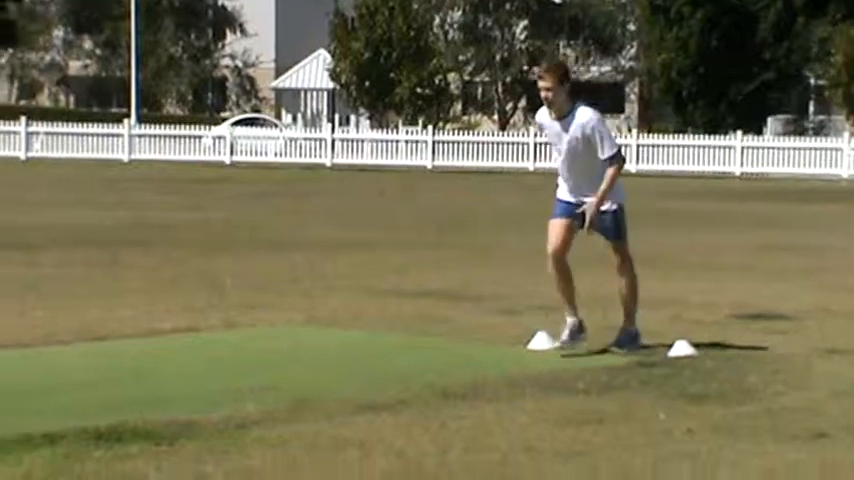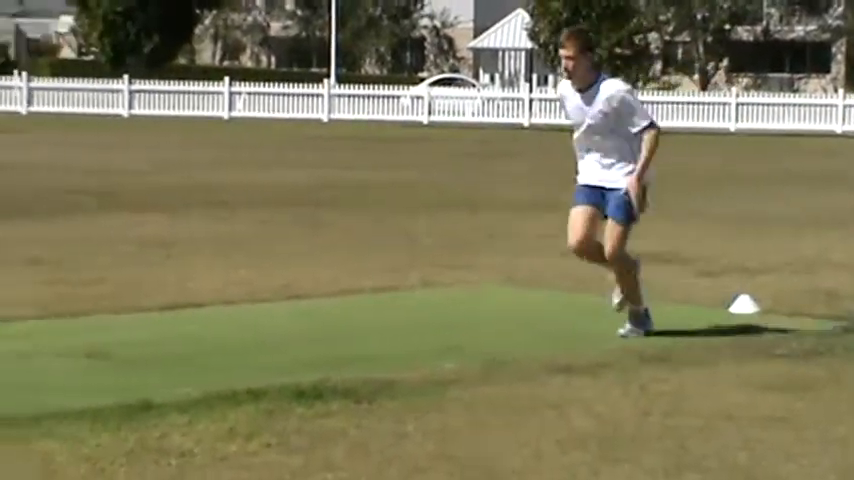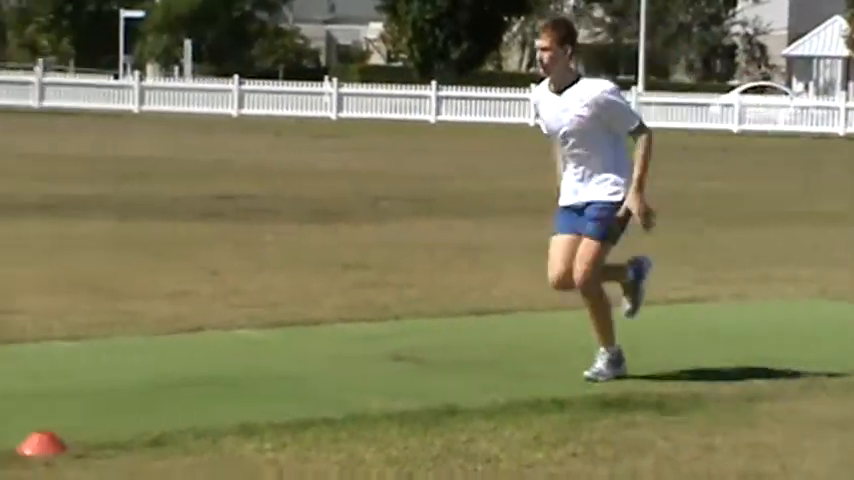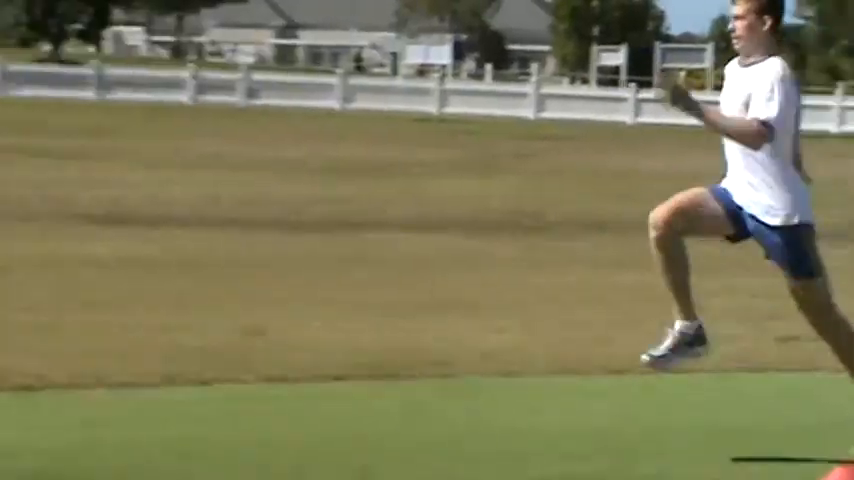
dt=0.7s
person 1, frame 1
left shoulder: (588, 119)
right shoulder: (542, 117)
left elbow: (617, 160)
left wrist: (597, 199)
left hip: (602, 199)
right hip: (569, 196)
left knee: (621, 262)
right knee: (554, 252)
left ankle: (630, 330)
right ankle: (573, 322)
person 1, frame 2
left shoulder: (615, 92)
right shoulder: (565, 91)
left elbow: (651, 132)
left wrist: (639, 177)
left hip: (623, 178)
right hip: (589, 177)
left knee: (613, 251)
right knee: (577, 244)
left ankle: (639, 313)
right ankle: (626, 270)
person 1, frame 3
left shoulder: (599, 92)
right shoulder: (540, 95)
left elbow: (642, 133)
left wrist: (637, 191)
left hip: (608, 193)
right hip: (573, 195)
left knee: (583, 278)
right knee: (559, 279)
left ankle: (611, 354)
right ankle: (631, 269)
person 1, frame 4
left shoulder: (775, 73)
right shoulder: (736, 71)
left elbow: (757, 138)
left wrist: (693, 107)
left hip: (777, 206)
right hip: (737, 194)
left knee: (820, 315)
right knee: (662, 221)
right ankle: (688, 328)
